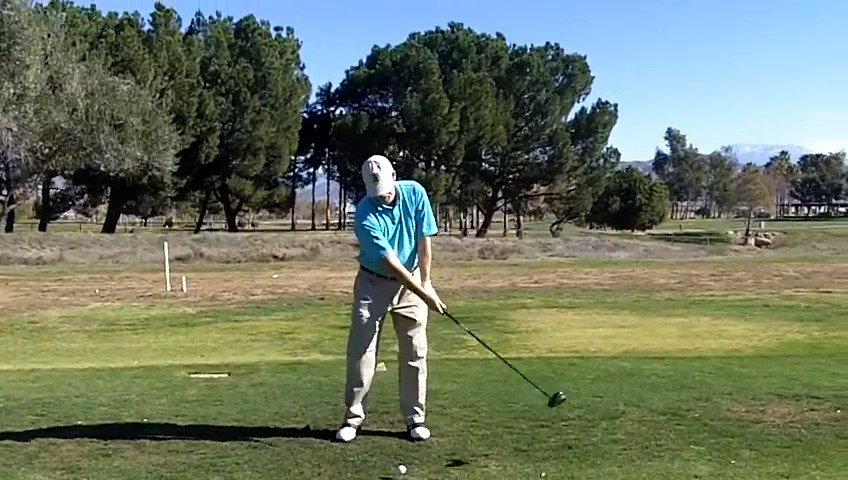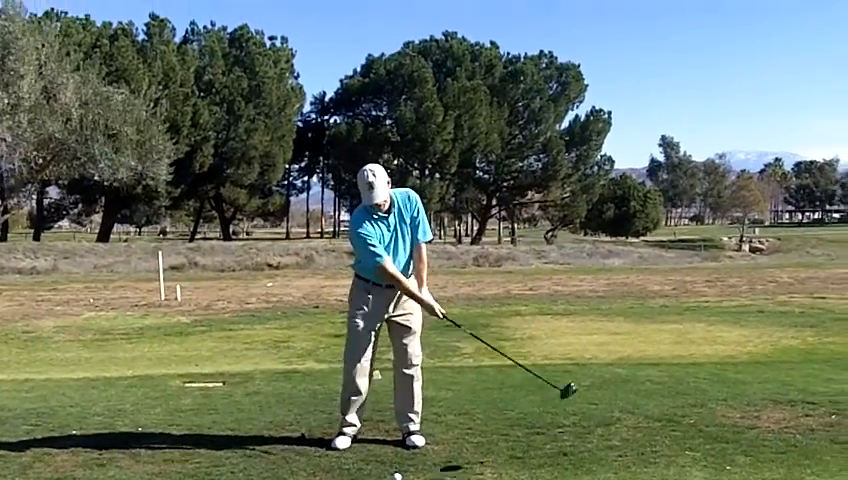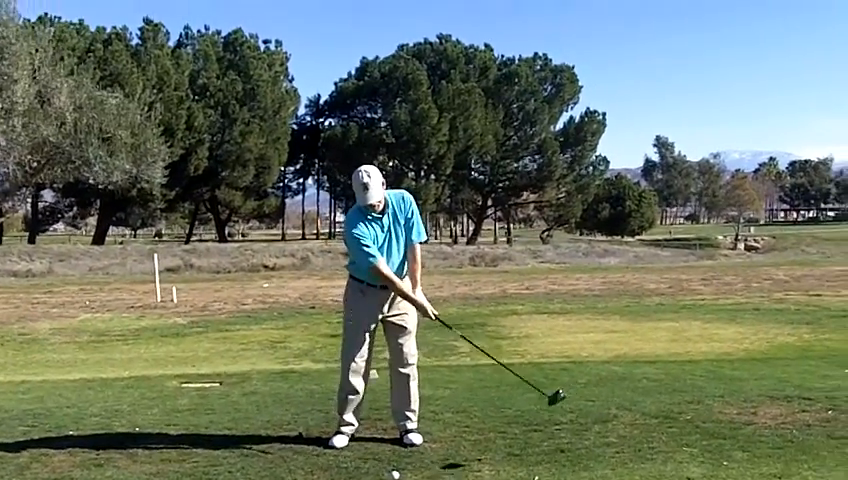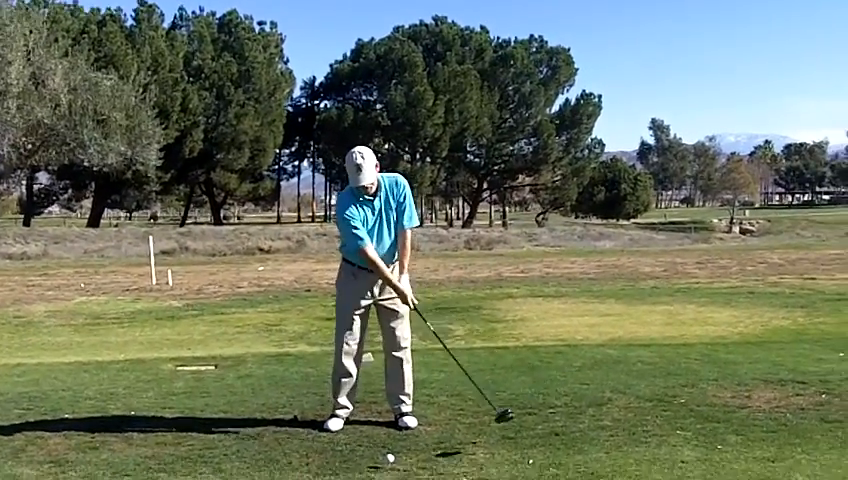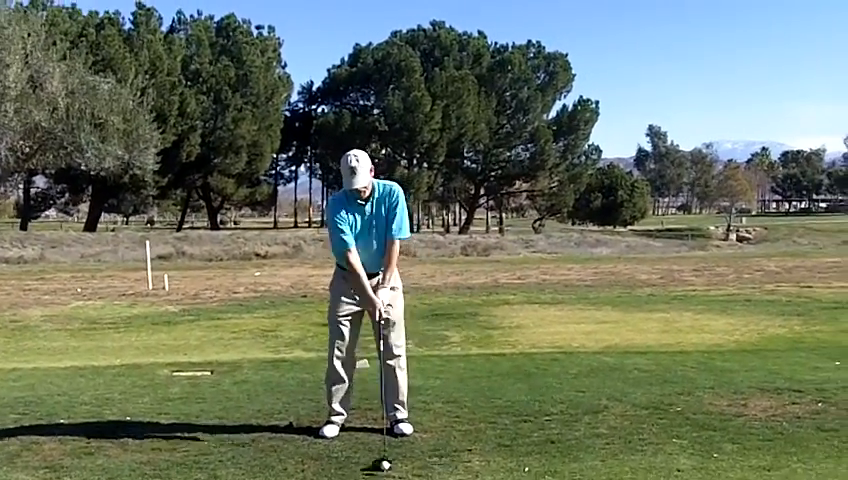
dt=0.1s
person 1, frame 1
left shoulder: (415, 192)
right shoulder: (365, 214)
left elbow: (424, 240)
right elbow: (389, 260)
left wrist: (426, 282)
right wrist: (423, 294)
left hip: (412, 280)
right hip: (373, 283)
left knee: (414, 353)
right knee: (361, 352)
left ankle: (414, 418)
right ankle: (353, 417)
person 1, frame 2
left shoulder: (410, 200)
right shoulder: (360, 222)
left elbow: (419, 248)
right elbow: (386, 269)
left wrist: (423, 289)
right wrist: (421, 299)
left hip: (405, 291)
right hip: (368, 292)
left knee: (409, 361)
right knee: (358, 361)
left ankle: (410, 426)
right ankle: (348, 426)
person 1, frame 3
left shoulder: (404, 201)
right shoulder: (354, 223)
left elbow: (413, 249)
right elbow: (379, 269)
left wrist: (417, 289)
right wrist: (414, 300)
left hip: (400, 292)
right hip: (363, 292)
left knee: (405, 360)
right knee: (354, 362)
left ankle: (407, 424)
right ankle: (346, 425)
person 1, frame 4
left shoulder: (399, 186)
right shoulder: (346, 203)
left elbow: (405, 234)
right elbow: (365, 252)
left wrist: (402, 276)
right wrist: (396, 287)
left hip: (392, 272)
right hip: (355, 275)
left knee: (399, 343)
right knee: (348, 345)
left ankle: (402, 407)
right ankle: (341, 408)
person 1, frame 5
left shoulder: (393, 193)
right shoulder: (337, 205)
left elbow: (393, 244)
right elbow: (349, 255)
left wrist: (385, 287)
right wrist: (368, 296)
left hip: (384, 280)
right hip: (348, 281)
left knee: (393, 350)
right knee: (340, 351)
left ankle: (397, 414)
right ankle: (336, 415)
